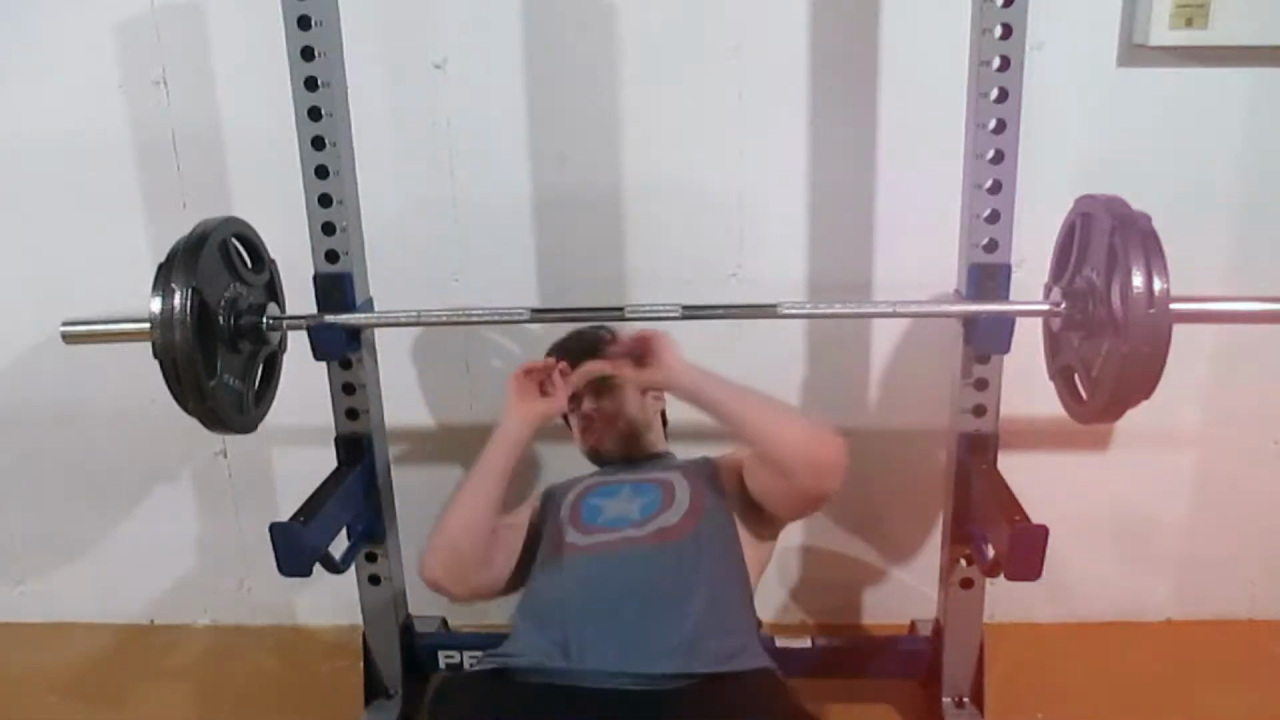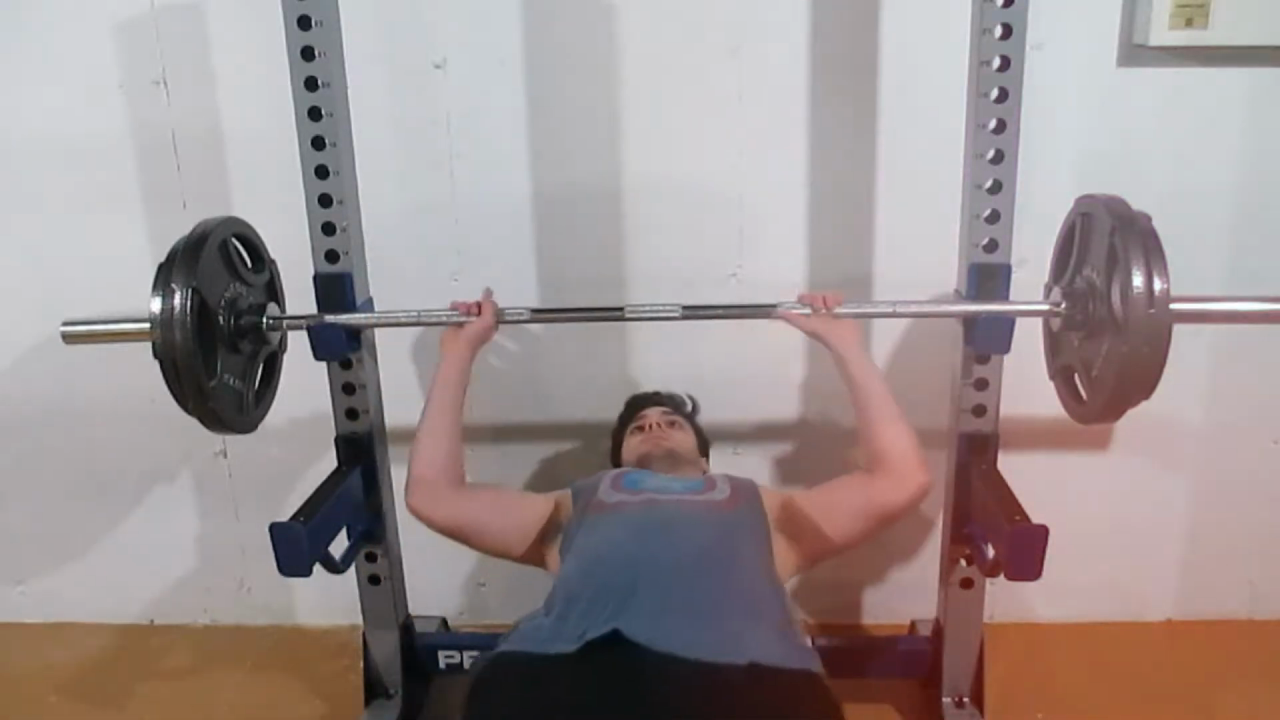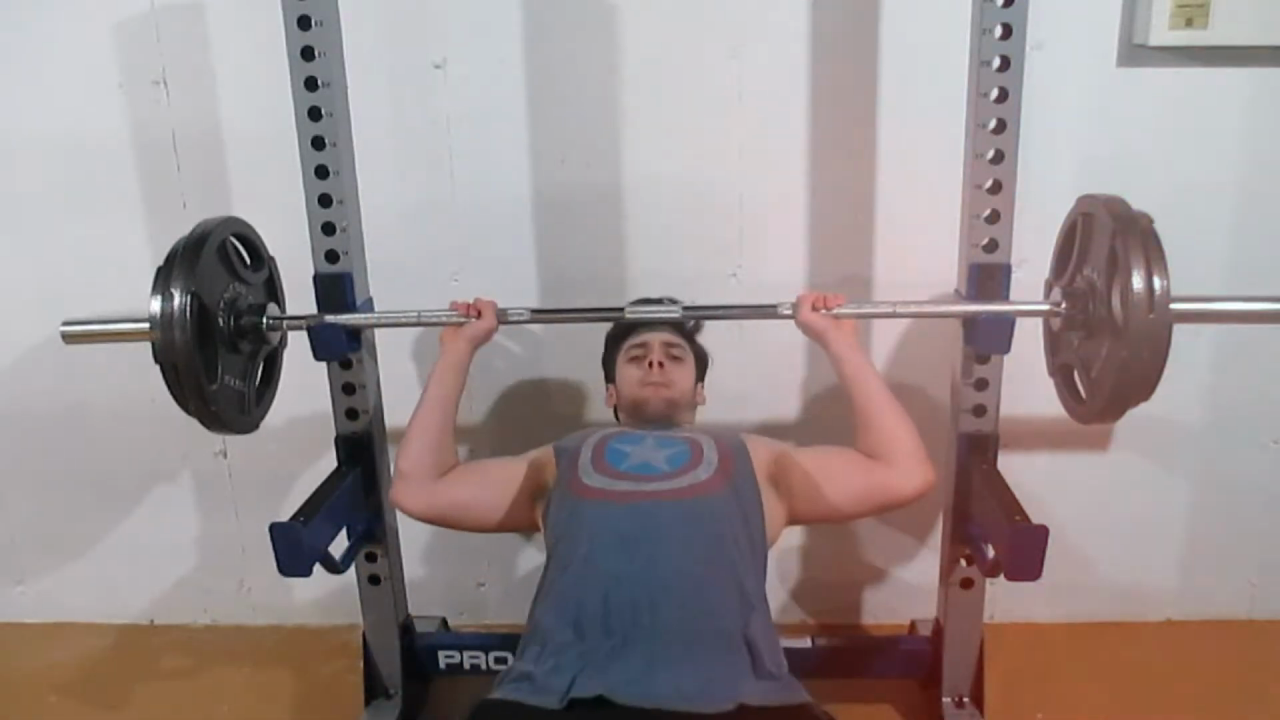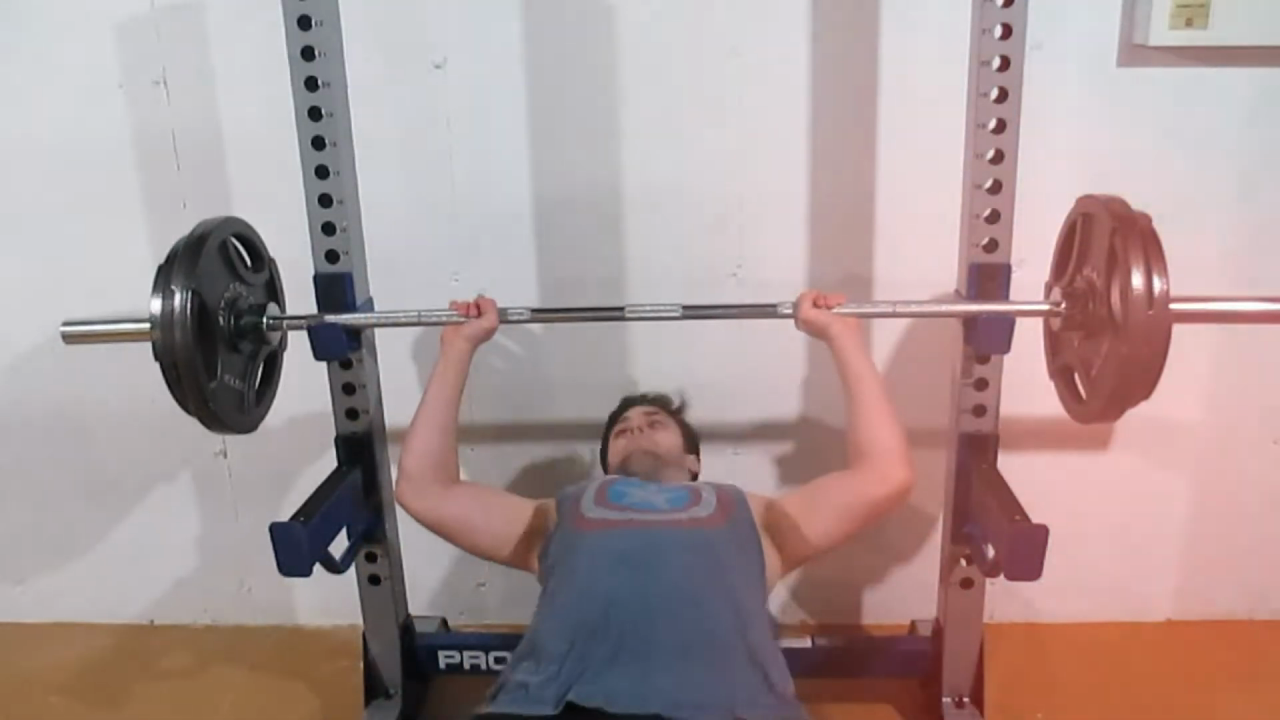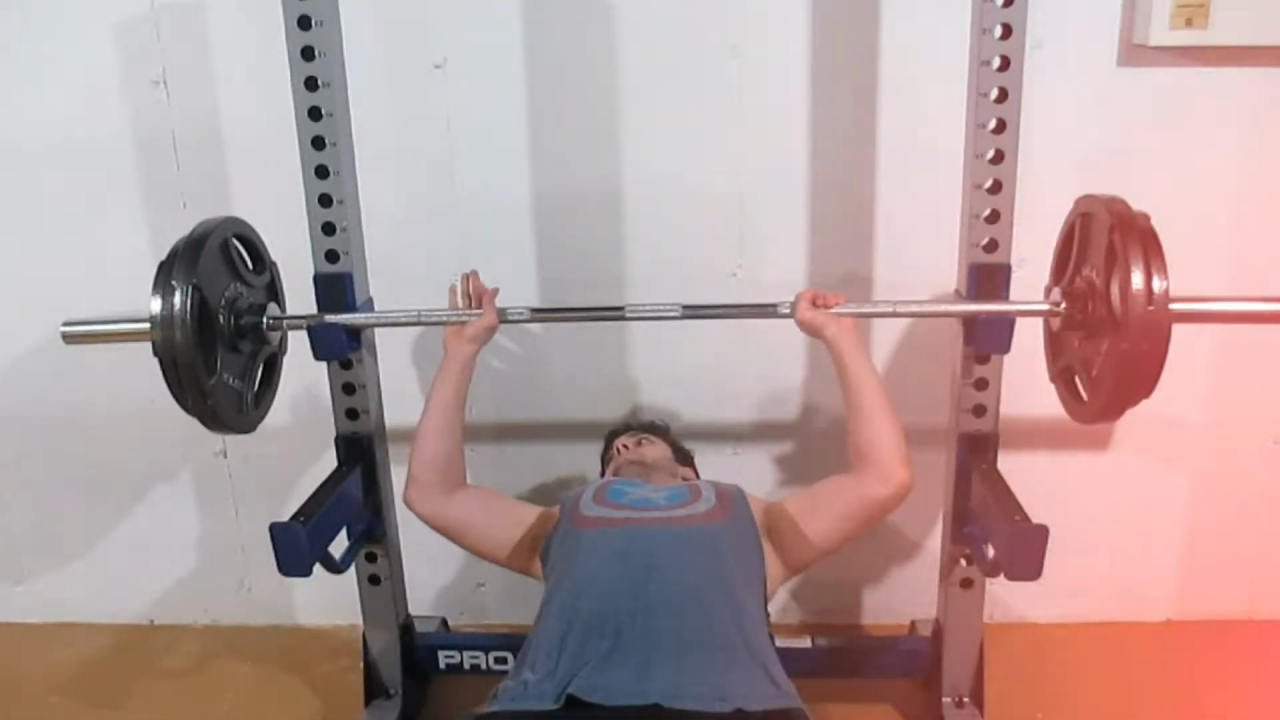
dt=0.5s
person 1, frame 1
left shoulder: (729, 481)
right shoulder: (551, 505)
left elbow: (820, 463)
right elbow: (447, 571)
left wrist: (682, 376)
right wrist: (517, 425)
person 1, frame 2
left shoulder: (762, 509)
right shoulder: (572, 508)
left elbow: (900, 479)
right elbow: (433, 495)
left wrist: (843, 345)
right wrist: (459, 350)
left hip: (736, 673)
person 1, frame 3
left shoulder: (753, 462)
right shoulder: (559, 464)
left elbow: (904, 471)
right elbow: (417, 487)
left wrist: (837, 340)
right wrist: (458, 350)
person 1, frame 4
left shoulder: (748, 516)
right shoulder: (559, 517)
left elbow: (884, 474)
right elbow: (424, 488)
left wrist: (842, 337)
right wrist: (459, 348)
person 1, frame 5
left shoulder: (747, 516)
right shoulder: (562, 521)
left elbow: (883, 477)
right elbow: (432, 491)
left wrist: (840, 338)
right wrist: (462, 349)
